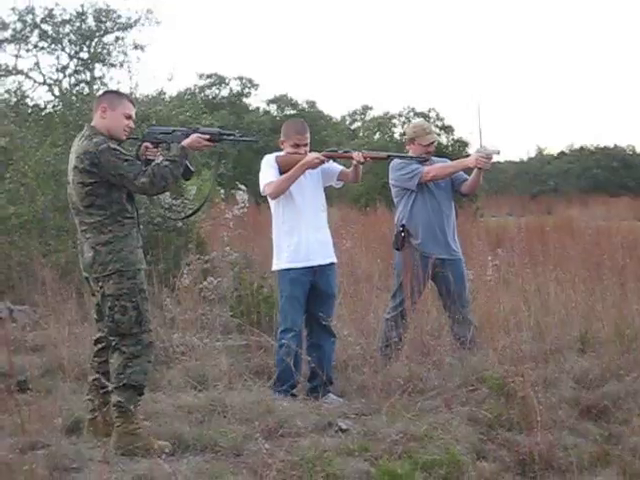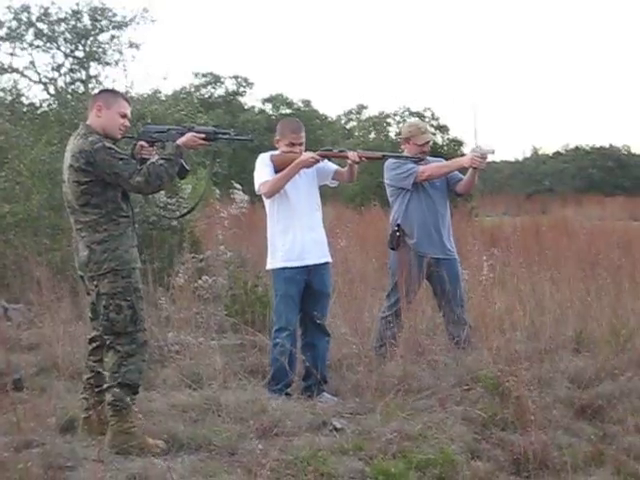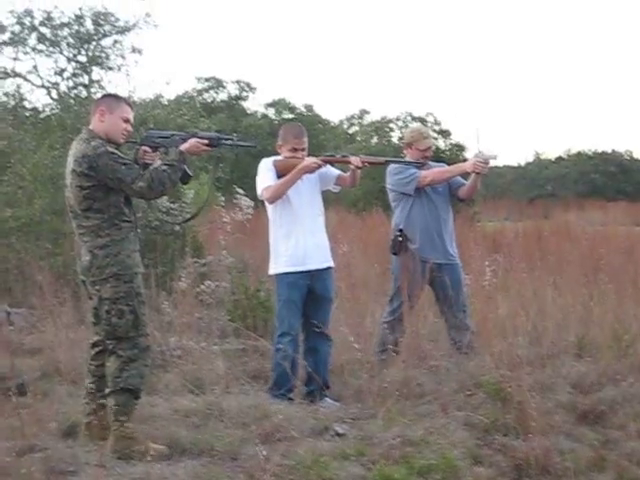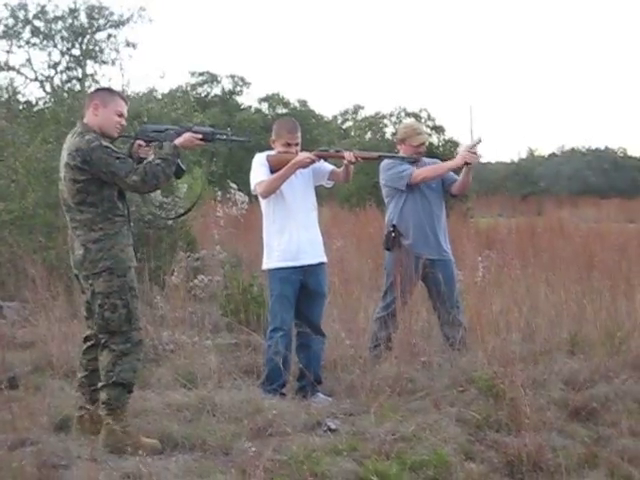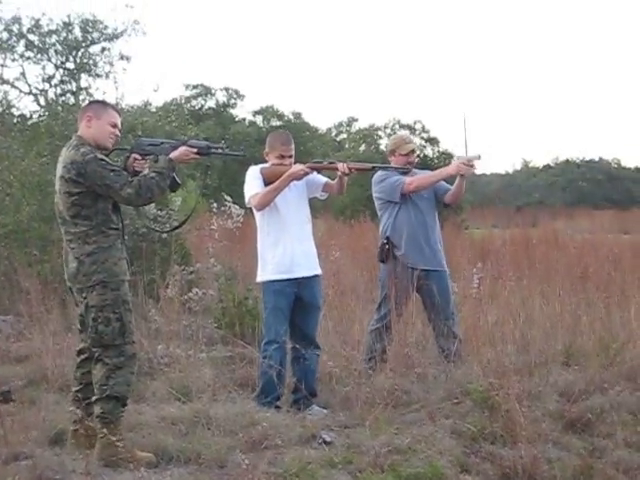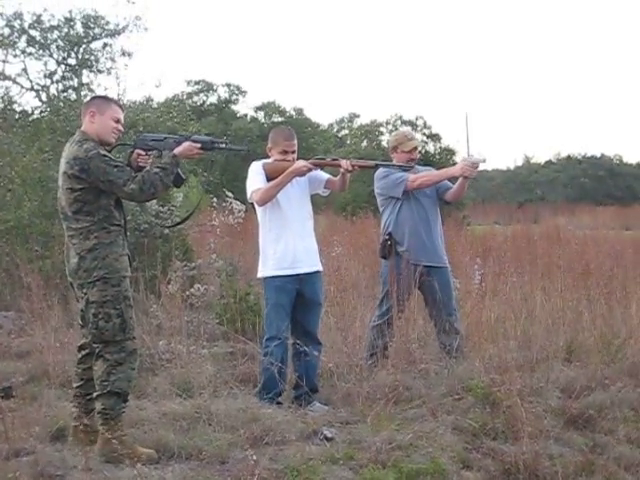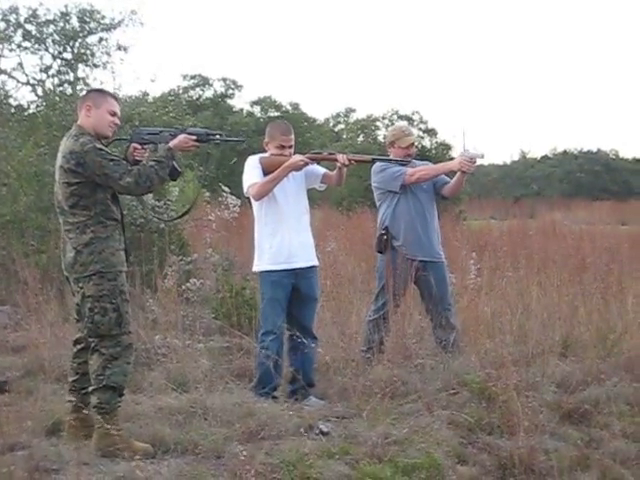
dt=0.2s
person 1, frame 1
left shoulder: (86, 145)
right shoulder: (98, 149)
left elbow: (130, 181)
right elbow: (150, 183)
left wrist: (142, 159)
right wrist: (183, 148)
left hip: (101, 257)
right hip: (117, 259)
left knee: (110, 337)
right knee: (135, 340)
left ankle: (100, 415)
right ankle: (126, 429)
person 1, frame 2
left shoulder: (82, 144)
right shoulder: (94, 147)
left elbow: (125, 180)
right elbow: (146, 182)
left wrist: (137, 159)
right wrist: (178, 147)
left hip: (96, 256)
right hip: (112, 257)
left knee: (105, 335)
right knee: (129, 339)
left ankle: (94, 414)
right ankle: (121, 428)
person 1, frame 3
left shoulder: (84, 149)
right shoulder: (96, 152)
left elbow: (126, 186)
right elbow: (148, 188)
left wrist: (140, 164)
right wrist: (181, 153)
left hip: (99, 260)
right hip: (114, 261)
left knee: (106, 340)
right knee: (131, 344)
left ankle: (96, 418)
right ankle: (122, 433)
person 1, frame 4
left shoulder: (78, 142)
right shoulder: (91, 146)
left elbow: (120, 179)
right elbow: (142, 181)
left wrist: (134, 158)
right wrist: (175, 147)
left hip: (91, 254)
right hip: (107, 255)
left knee: (99, 334)
right knee: (124, 338)
left ankle: (89, 412)
right ankle: (114, 428)
person 1, frame 5
left shoulder: (74, 156)
right shoulder: (85, 158)
left elbow: (116, 192)
right elbow: (137, 194)
left wrist: (130, 171)
right wrist: (170, 161)
left hip: (86, 268)
right hip: (101, 269)
left knee: (93, 347)
right knee: (117, 351)
left ankle: (84, 426)
right ankle: (110, 441)
person 1, frame 6
left shoulder: (78, 151)
right shoulder: (88, 154)
left elbow: (119, 188)
right elbow: (139, 190)
left wrist: (133, 167)
right wrist: (174, 156)
left hip: (89, 264)
right hip: (102, 264)
left knee: (94, 343)
right knee: (118, 347)
left ankle: (84, 422)
right ankle: (110, 437)
person 1, frame 7
left shoulder: (75, 146)
right shoulder: (84, 148)
left elbow: (114, 183)
right elbow: (136, 184)
left wrist: (130, 161)
right wrist: (170, 149)
left hip: (85, 258)
right hip: (99, 259)
left knee: (90, 337)
right knee: (114, 341)
left ankle: (80, 417)
right ankle: (107, 432)
person 2, frame 1
left shoulder: (318, 163)
right shoulder: (271, 161)
left elbow: (351, 178)
right elbow: (273, 190)
left wrist: (357, 164)
right wrist: (302, 165)
left hip: (324, 259)
right hip: (292, 261)
left knee: (323, 327)
right knee: (291, 329)
left ankle: (320, 386)
right ankle: (283, 390)
person 2, frame 2
left shoulder: (313, 162)
right shoulder: (266, 161)
left elbow: (346, 178)
right elbow: (267, 190)
left wrist: (352, 164)
right wrist: (297, 164)
left hip: (318, 258)
right hip: (286, 261)
left knee: (317, 326)
right knee: (285, 328)
left ankle: (314, 386)
right ankle: (278, 389)
person 2, frame 3
left shoulder: (315, 168)
right shoulder: (269, 166)
left elbow: (348, 183)
right elbow: (270, 196)
left wrist: (354, 169)
right wrist: (300, 170)
left hip: (321, 263)
right hip: (289, 266)
left knee: (319, 332)
right knee: (288, 333)
left ankle: (317, 391)
right ankle: (280, 395)
person 2, frame 4
left shoulder: (309, 162)
right shoulder: (262, 160)
left elbow: (342, 178)
right elbow: (263, 191)
left wrist: (348, 164)
right wrist: (293, 165)
left hip: (314, 258)
right hip: (282, 261)
left knee: (312, 327)
right knee: (280, 328)
left ankle: (309, 386)
right ankle: (272, 390)
person 2, frame 5
left shoulder: (303, 174)
right shoulder: (256, 173)
left elbow: (336, 190)
right elbow: (258, 202)
left wrist: (342, 176)
right wrist: (288, 176)
left hip: (308, 270)
right hip: (276, 273)
left knee: (307, 340)
right knee: (275, 340)
left ankle: (304, 398)
right ankle: (267, 402)
person 2, frame 6
left shoulder: (305, 170)
right shoulder: (259, 168)
left elbow: (338, 187)
right elbow: (260, 198)
left wrist: (344, 172)
right wrist: (291, 173)
left hip: (309, 266)
right hip: (278, 269)
left knee: (308, 336)
right knee: (277, 337)
left ankle: (305, 395)
right ankle: (268, 398)
person 2, frame 7
left shoulder: (301, 165)
right shoulder: (255, 163)
left elbow: (334, 182)
right elbow: (256, 192)
left wrist: (341, 167)
right wrist: (287, 167)
left hip: (305, 261)
right hip: (274, 263)
left knee: (304, 331)
right knee: (272, 331)
left ankle: (301, 389)
right ankle: (264, 393)
person 3, frame 1
left shoulder: (444, 164)
right shoulder: (399, 166)
left elbow: (467, 188)
right elbow: (429, 174)
left wrist: (478, 169)
right wrist: (467, 162)
left hip: (448, 249)
right hip: (413, 249)
left knee: (460, 305)
right knee: (401, 305)
right ankle: (386, 355)
person 3, frame 2
left shoulder: (439, 164)
right shoulder: (394, 166)
left elbow: (462, 188)
right elbow: (424, 174)
left wrist: (474, 169)
right wrist: (462, 161)
left hip: (443, 248)
right hip: (409, 248)
left knee: (455, 305)
right knee: (396, 304)
right ankle: (381, 354)
person 3, frame 3
left shoulder: (442, 169)
right shoulder: (396, 171)
left elbow: (464, 194)
right elbow: (426, 179)
left wrist: (476, 174)
right wrist: (464, 167)
left hip: (446, 253)
right hip: (411, 254)
left knee: (457, 310)
right knee: (398, 309)
right ankle: (384, 359)
person 3, frame 4
left shoulder: (435, 165)
right shoulder: (389, 167)
left elbow: (458, 189)
right elbow: (418, 177)
left wrist: (467, 167)
right wrist: (455, 162)
left hip: (439, 249)
right hip: (404, 249)
left knee: (450, 306)
right knee: (391, 305)
right ankle: (377, 355)
person 3, frame 5
left shoulder: (428, 177)
right shoulder: (382, 179)
left elbow: (450, 198)
right elbow: (411, 185)
left wrist: (461, 177)
right wrist: (449, 170)
left hip: (433, 261)
right hip: (398, 260)
left knee: (445, 317)
right knee: (385, 316)
left ankle: (455, 365)
right ankle: (371, 367)
person 3, frame 6
left shoulder: (429, 172)
right shoulder: (384, 175)
left elbow: (451, 196)
right elbow: (415, 182)
left wrist: (464, 177)
right wrist: (453, 170)
left hip: (434, 256)
right hip: (400, 256)
left knee: (447, 313)
right knee: (387, 312)
left ankle: (457, 361)
right ankle: (372, 363)
person 3, frame 7
left shoulder: (427, 167)
right shoulder: (381, 170)
left elbow: (448, 191)
right elbow: (413, 177)
left wrist: (462, 172)
right wrist: (451, 165)
left hip: (431, 251)
right hip: (396, 251)
left knee: (442, 307)
right knee: (383, 307)
left ankle: (453, 355)
right ankle: (369, 357)
